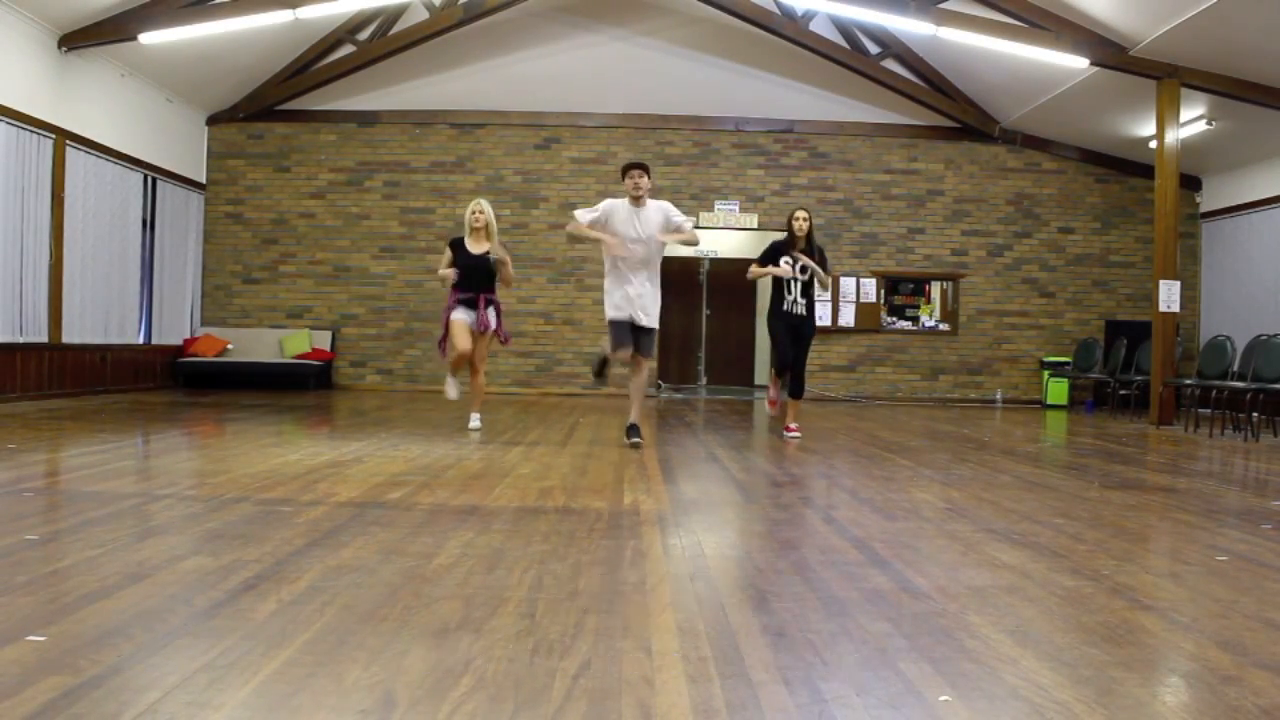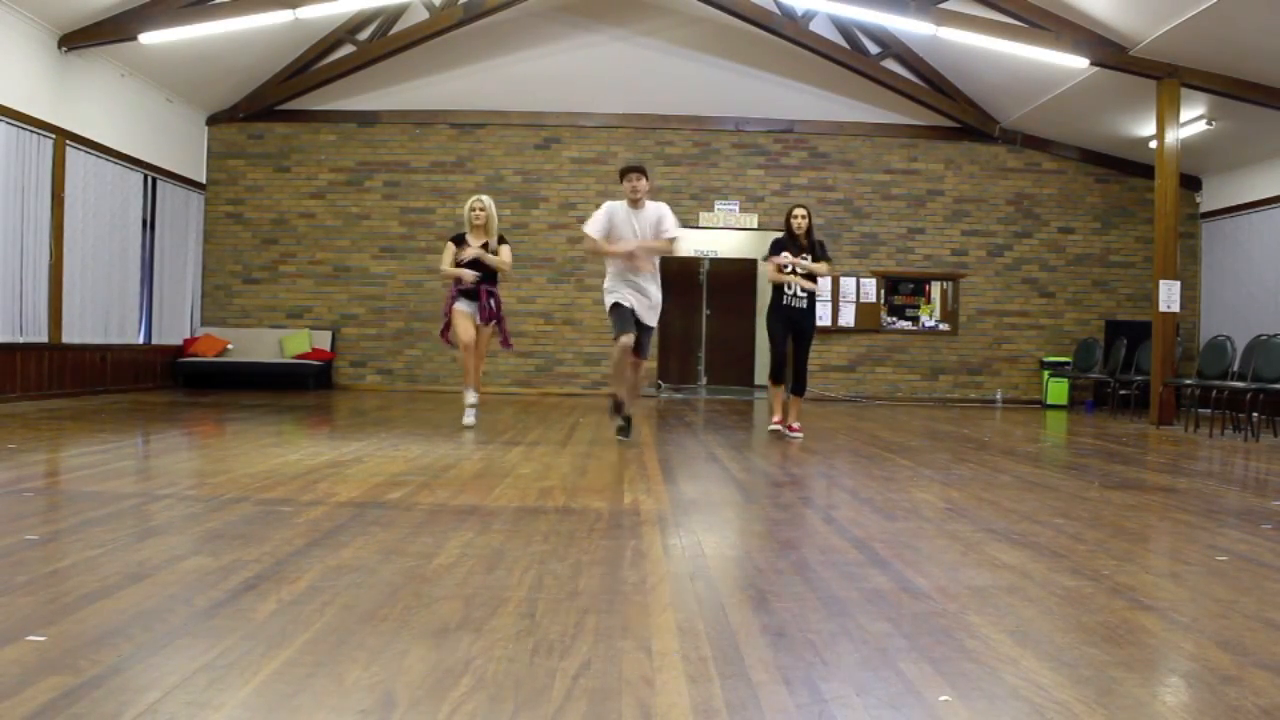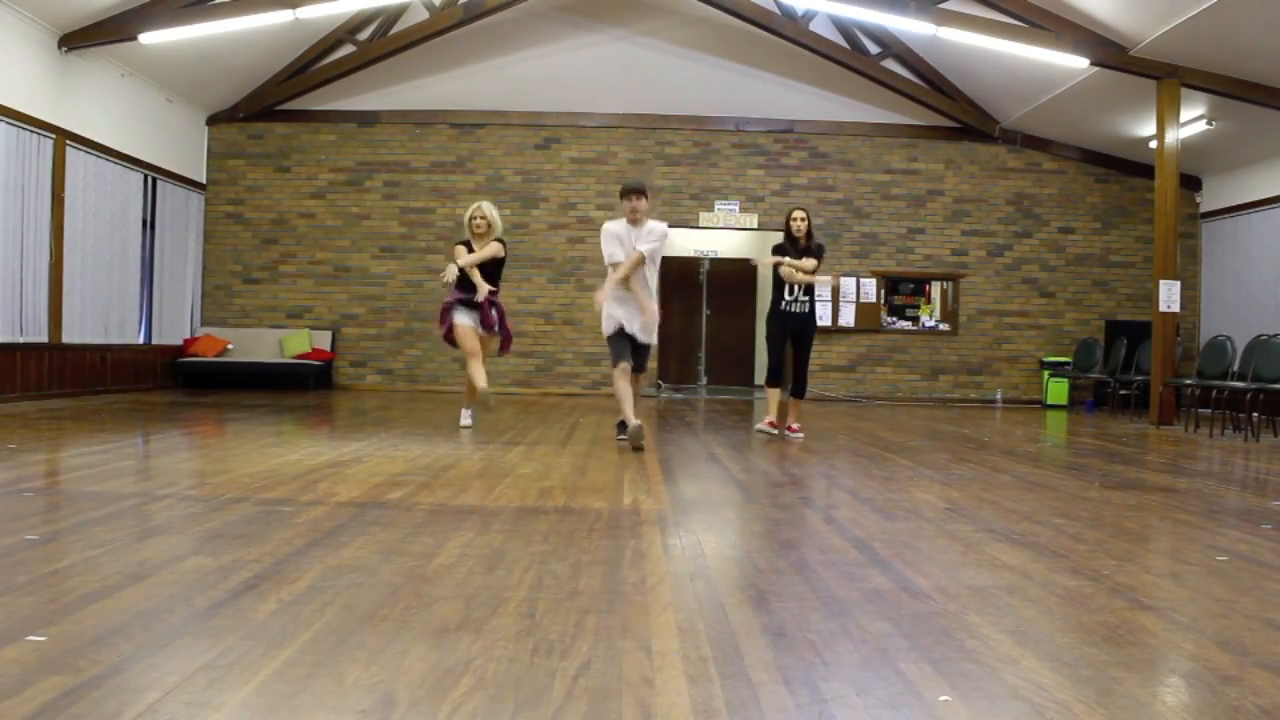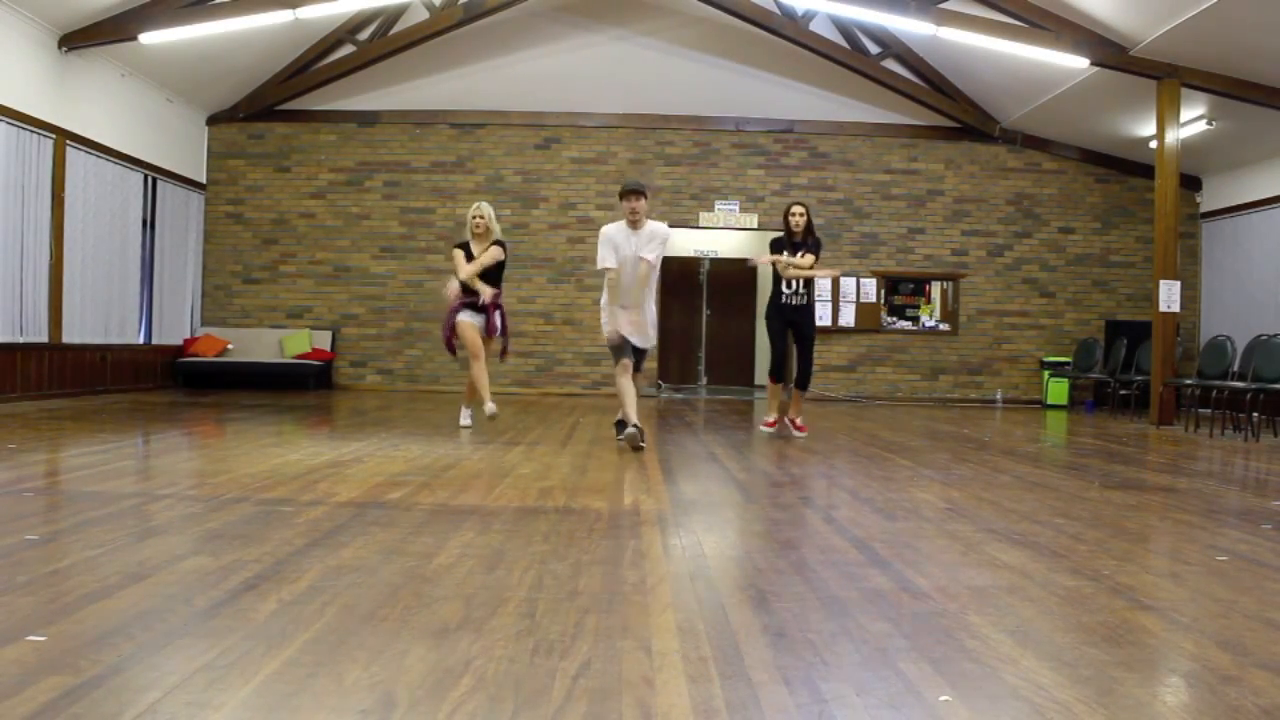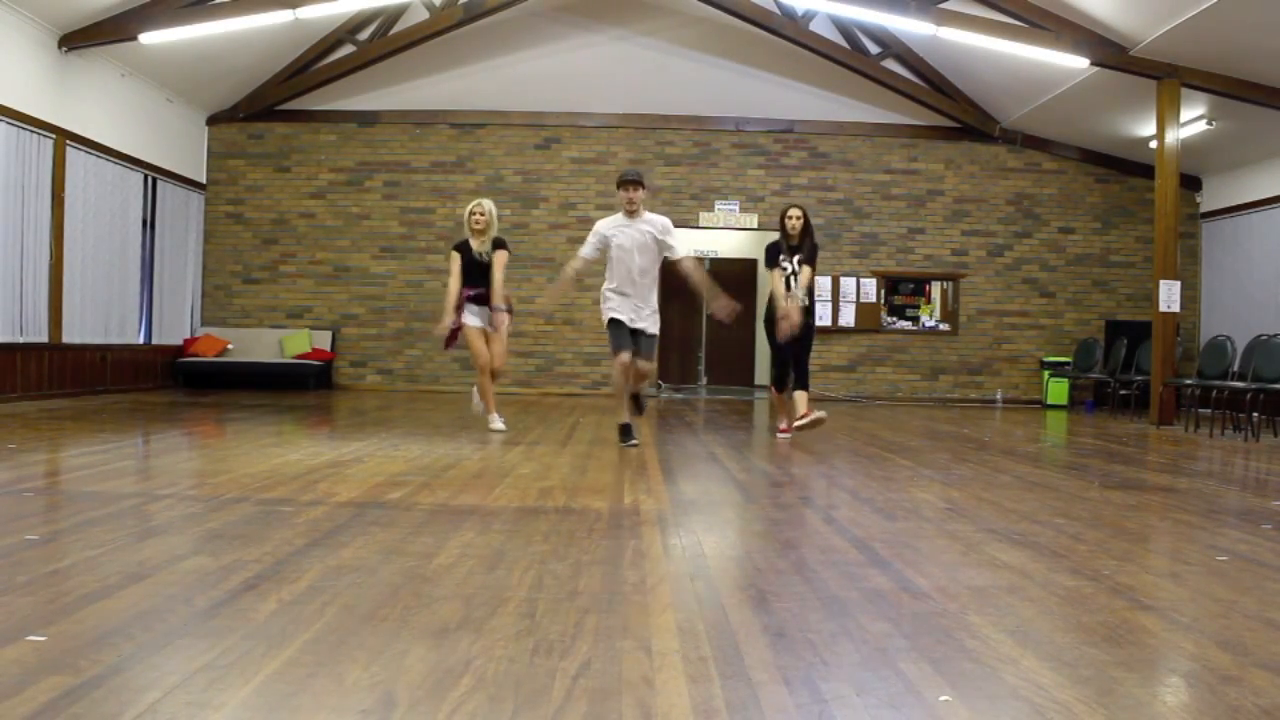
dt=0.1s
person 1, frame 1
left shoulder: (663, 209)
right shoulder: (610, 208)
left elbow: (694, 237)
right elbow: (572, 228)
left wrist: (674, 236)
right wrist: (603, 237)
left hip: (648, 296)
right hip: (620, 293)
left knee: (642, 360)
right knee: (622, 354)
left ankle: (633, 424)
right ankle: (608, 352)
person 1, frame 2
left shoulder: (660, 210)
right shoulder: (610, 210)
left elbow: (667, 247)
right elbow: (590, 245)
left wrist: (635, 245)
right wrist: (629, 252)
left hip: (648, 295)
right hip: (619, 290)
left knee: (638, 359)
right knee: (625, 343)
left ankle: (626, 413)
right ankle: (617, 396)
person 1, frame 3
left shoulder: (658, 229)
right shoulder: (611, 229)
left elbow: (635, 261)
right elbow: (618, 269)
left wrist: (608, 286)
right wrist: (643, 302)
left hip: (644, 316)
right hip: (618, 312)
left knee: (636, 374)
right knee: (622, 368)
left ankle: (624, 420)
right ankle: (632, 423)
person 1, frame 4
left shoulder: (660, 231)
right shoulder: (609, 233)
left elbow: (644, 272)
right elbow: (611, 277)
left wrist: (636, 312)
right wrist: (613, 316)
left hip: (643, 316)
right hip: (616, 314)
left knee: (634, 372)
right knee: (624, 366)
left ankle: (622, 419)
right ankle: (633, 426)
person 1, frame 5
left shoulder: (660, 223)
right shoulder: (606, 226)
left elbow: (684, 261)
right elbow: (580, 260)
left wrist: (712, 296)
right wrist: (555, 292)
left hip: (646, 306)
right hip: (617, 304)
left knee: (645, 367)
right knee: (623, 359)
left ankle: (634, 389)
right ankle: (625, 422)
person 2, frame 1
left shoulder: (816, 252)
right shoulder: (777, 247)
left elbow: (826, 286)
right elbow: (751, 272)
left wrist: (816, 268)
right wrist: (770, 270)
left hip: (804, 318)
right hip: (779, 316)
left knee: (798, 369)
right knee: (783, 360)
left ankle: (791, 421)
right ankle: (774, 392)
person 2, frame 2
left shoulder: (817, 246)
right shoulder: (779, 244)
left elbow: (823, 270)
right elbow: (772, 276)
left wrist: (791, 260)
right wrist: (801, 281)
left hip: (805, 314)
right hip: (779, 312)
left knee: (800, 366)
right knee: (778, 358)
left ankle: (793, 421)
right ankle: (777, 417)
person 2, frame 3
left shoulder: (816, 249)
right shoulder: (780, 249)
left elbow: (808, 267)
right elbow: (787, 276)
left wrist: (778, 261)
right wrist: (815, 280)
left hip: (804, 318)
right hip: (779, 316)
left knee: (800, 370)
right knee: (775, 364)
left ankle: (793, 422)
right ankle: (771, 419)
person 2, frame 4
left shoulder: (813, 243)
right shoulder: (777, 243)
left elbow: (806, 263)
right elbow: (785, 272)
left wrist: (775, 258)
right wrist: (818, 274)
left hip: (804, 311)
right hip: (778, 310)
left knee: (805, 362)
right knee: (779, 358)
left ankle: (794, 415)
right ankle: (772, 415)
person 2, frame 5
left shoulder: (810, 248)
right shoulder: (774, 248)
left elbow: (806, 278)
right elbow: (776, 282)
left wrist: (796, 307)
right wrist: (784, 311)
left hip: (803, 318)
right hip: (779, 317)
left knee: (800, 366)
right knee: (780, 368)
left ankle: (802, 414)
right ankle: (783, 421)
person 3, frame 1
left shoulder: (497, 249)
right shoulder: (455, 244)
left elbow: (508, 282)
right elbow: (442, 270)
left wrist: (504, 262)
right wrist: (445, 274)
left hip: (485, 309)
right hip: (460, 307)
left knee: (478, 366)
right knee: (463, 350)
left ankle: (475, 414)
right ankle: (452, 375)
person 3, frame 2
left shoulder: (498, 241)
right shoulder: (457, 240)
left elbow: (505, 266)
right elbow: (444, 268)
left wrist: (480, 253)
right wrist: (461, 271)
left hip: (486, 302)
right hip: (462, 299)
left knee: (478, 359)
right knee: (467, 341)
left ankle: (470, 410)
right ankle: (469, 389)
person 3, frame 3
left shoulder: (498, 244)
right shoulder: (461, 245)
left elbow: (477, 257)
right elbow: (466, 262)
left wrist: (455, 266)
right wrist: (480, 283)
left hip: (487, 310)
right hip: (463, 308)
left knee: (475, 356)
right knee: (472, 351)
left ankle: (466, 410)
right ankle: (482, 388)
person 3, frame 4
left shoulder: (498, 247)
right shoulder: (460, 248)
left elbow: (479, 265)
right elbow: (463, 270)
left wrist: (456, 281)
right wrist: (479, 287)
left hip: (490, 312)
right hip: (466, 310)
left knee: (476, 359)
right knee: (475, 353)
left ankle: (466, 410)
right ankle: (488, 404)
person 3, frame 5
left shoulder: (498, 244)
right shoulder: (460, 246)
left elbow: (498, 277)
right elbow: (454, 279)
left wrist: (501, 308)
right wrist: (448, 314)
left hip: (495, 307)
right hip: (469, 307)
left knee: (497, 366)
right knee: (481, 363)
left ankle: (480, 389)
right ankle: (493, 415)
